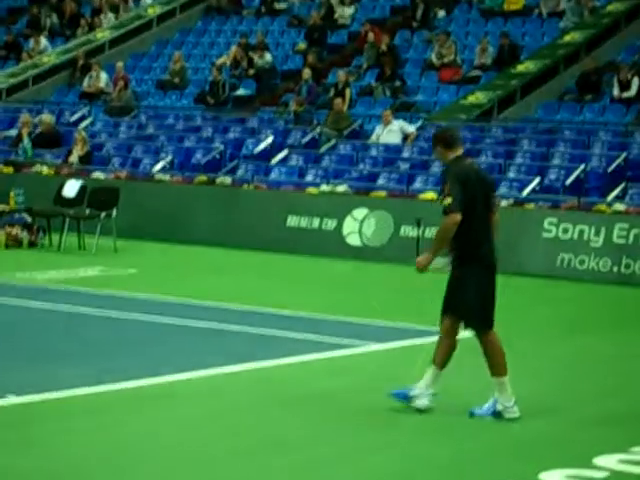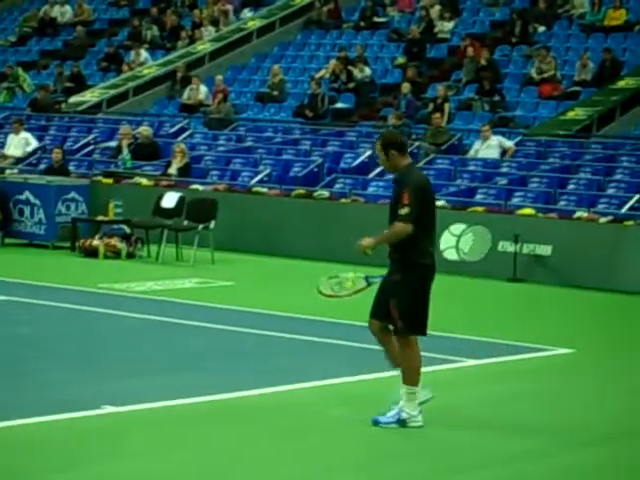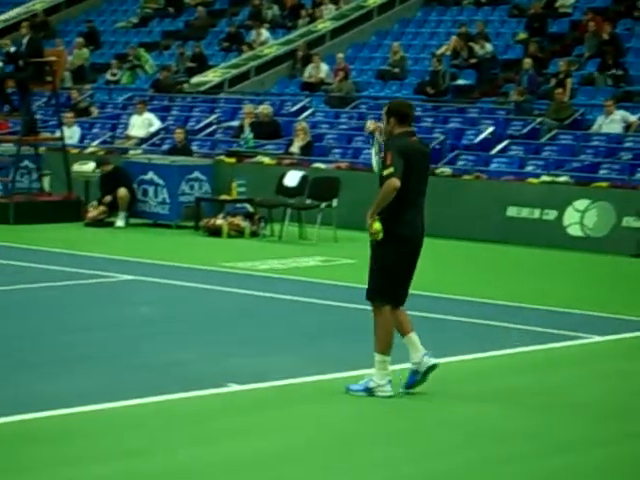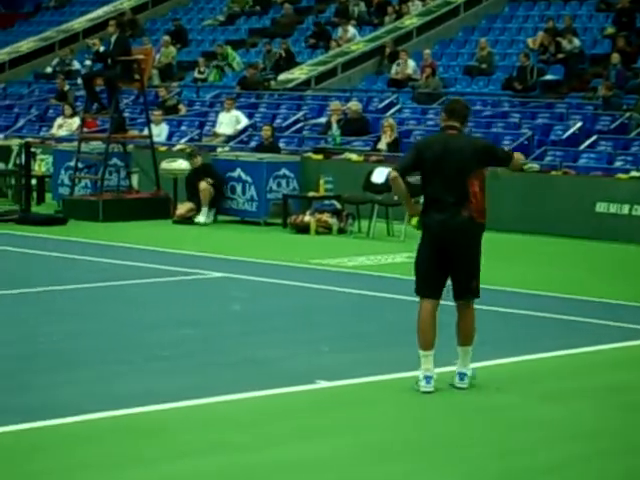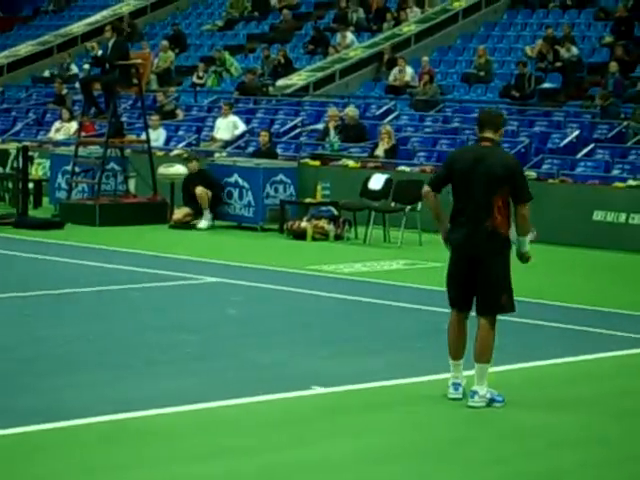
dt=1s
person 1, frame 1
left shoulder: (454, 173)
right shoulder: (478, 172)
left elbow: (453, 218)
right elbow: (491, 218)
left wrist: (430, 254)
left hip: (472, 263)
right hip: (473, 259)
left knee: (483, 330)
right knee: (449, 323)
left ankle: (506, 402)
right ankle: (423, 391)
person 1, frame 2
left shoulder: (411, 181)
right shoulder: (409, 178)
left elbow: (404, 227)
left wrist: (375, 241)
left hip: (412, 269)
right hip: (403, 268)
left knee: (406, 336)
right knee: (378, 325)
left ankle: (410, 409)
right ankle: (415, 392)
person 1, frame 3
left shoulder: (396, 147)
right shoulder: (421, 147)
left elbow: (393, 183)
left wrist: (373, 212)
right wrist: (382, 130)
left hip: (393, 233)
right hip: (413, 233)
left knee: (381, 303)
right knee: (393, 302)
left ankle: (381, 379)
right ankle: (420, 356)
person 1, frame 4
left shoulder: (424, 145)
right shoulder: (477, 146)
left elbow: (394, 177)
right elbow: (518, 161)
left wrist: (411, 207)
right wrist: (501, 156)
left hip: (433, 228)
right hip: (466, 229)
left knee: (428, 301)
right knee: (465, 301)
left ankle: (426, 374)
right ankle: (463, 371)
person 1, frame 5
left shoulder: (457, 157)
right shoulder: (510, 163)
left elbow: (428, 191)
right elbow: (522, 211)
left wrist: (443, 226)
right wrist: (524, 245)
left hip: (461, 243)
right hip: (493, 246)
left knee: (458, 313)
right knee: (487, 317)
left ankle: (456, 381)
right ankle: (479, 389)
